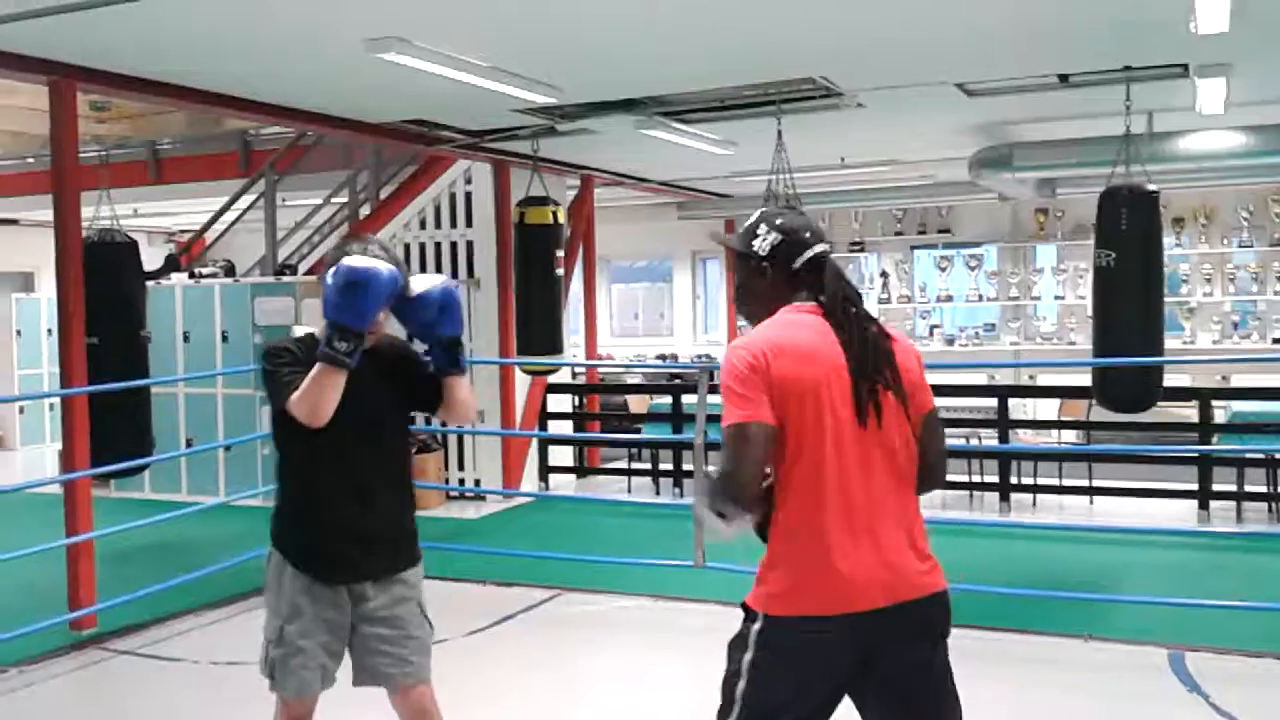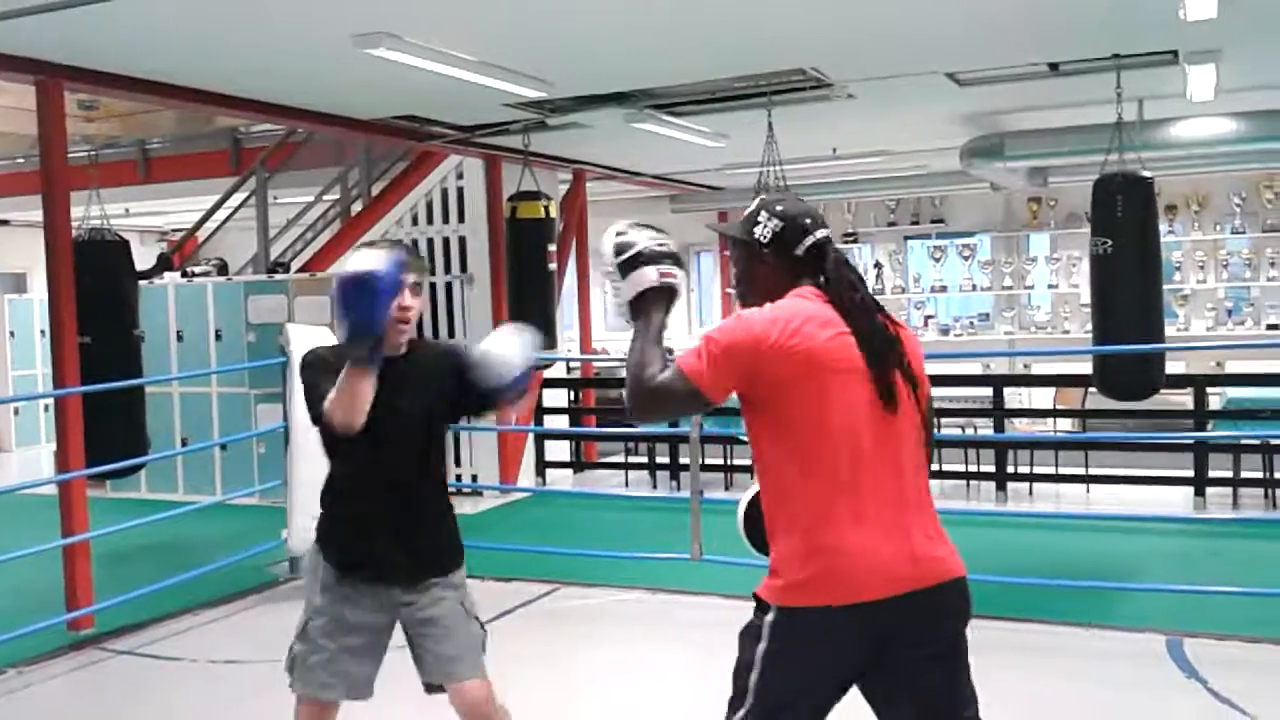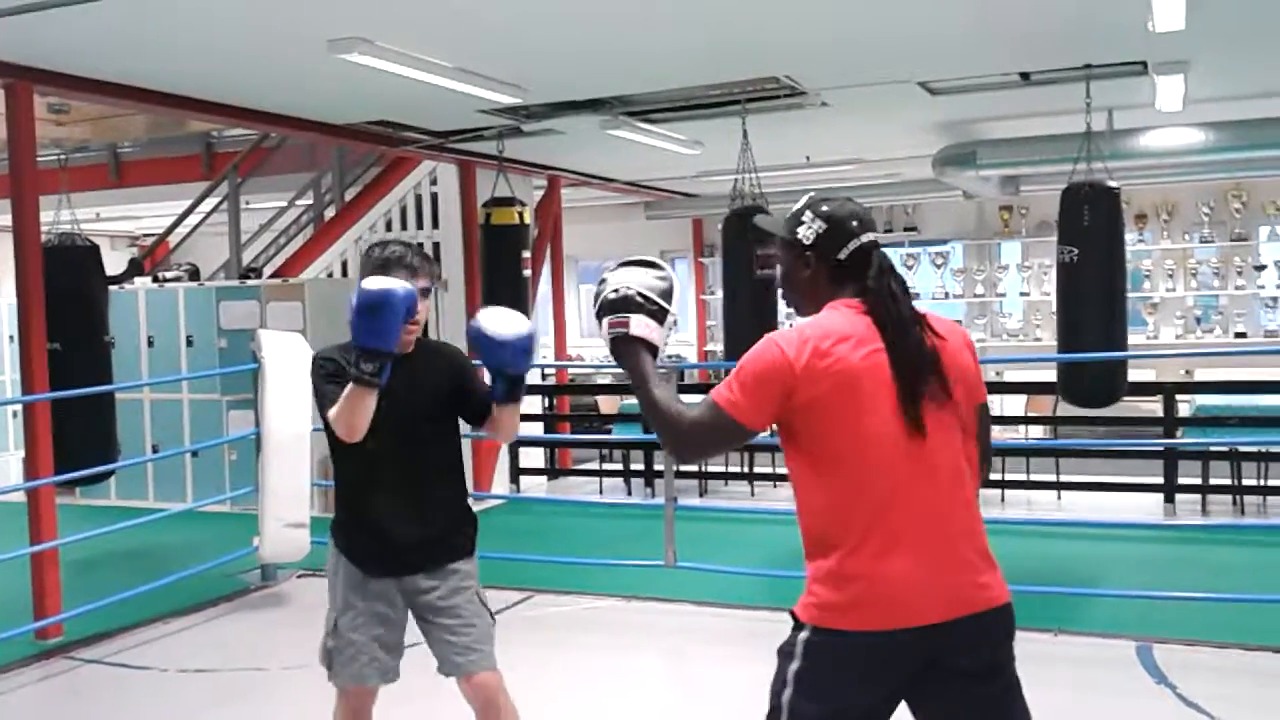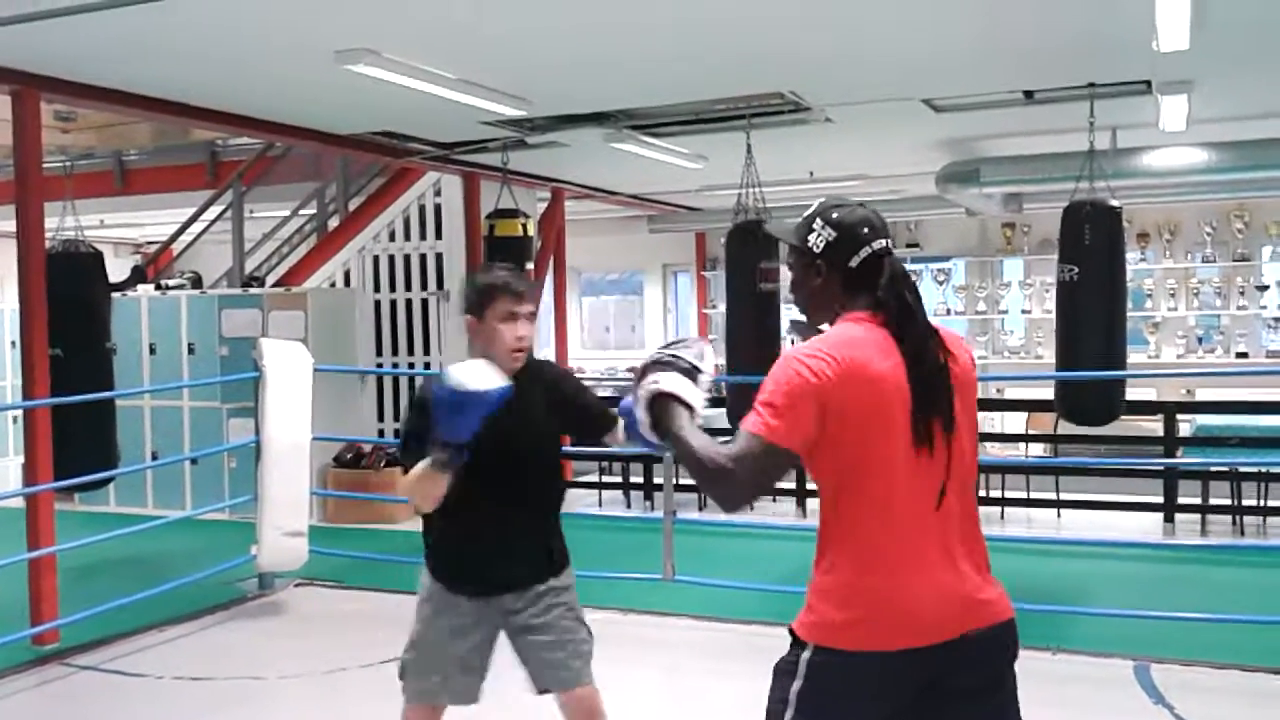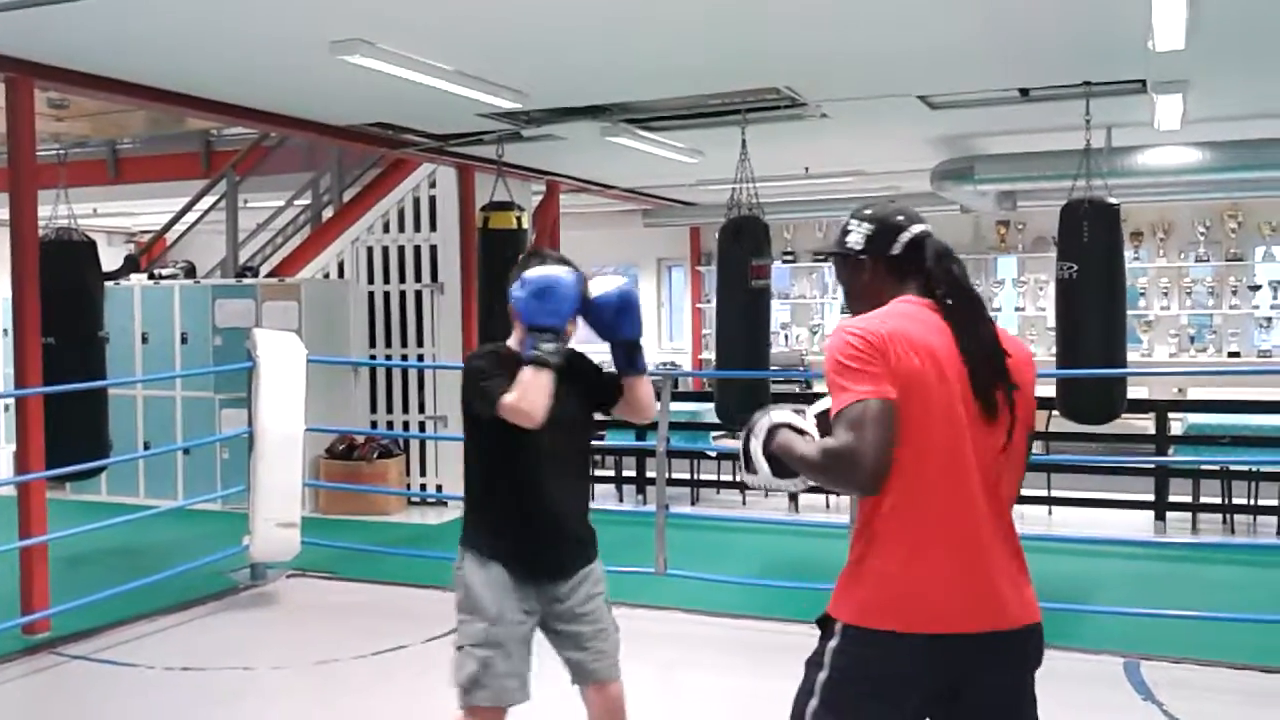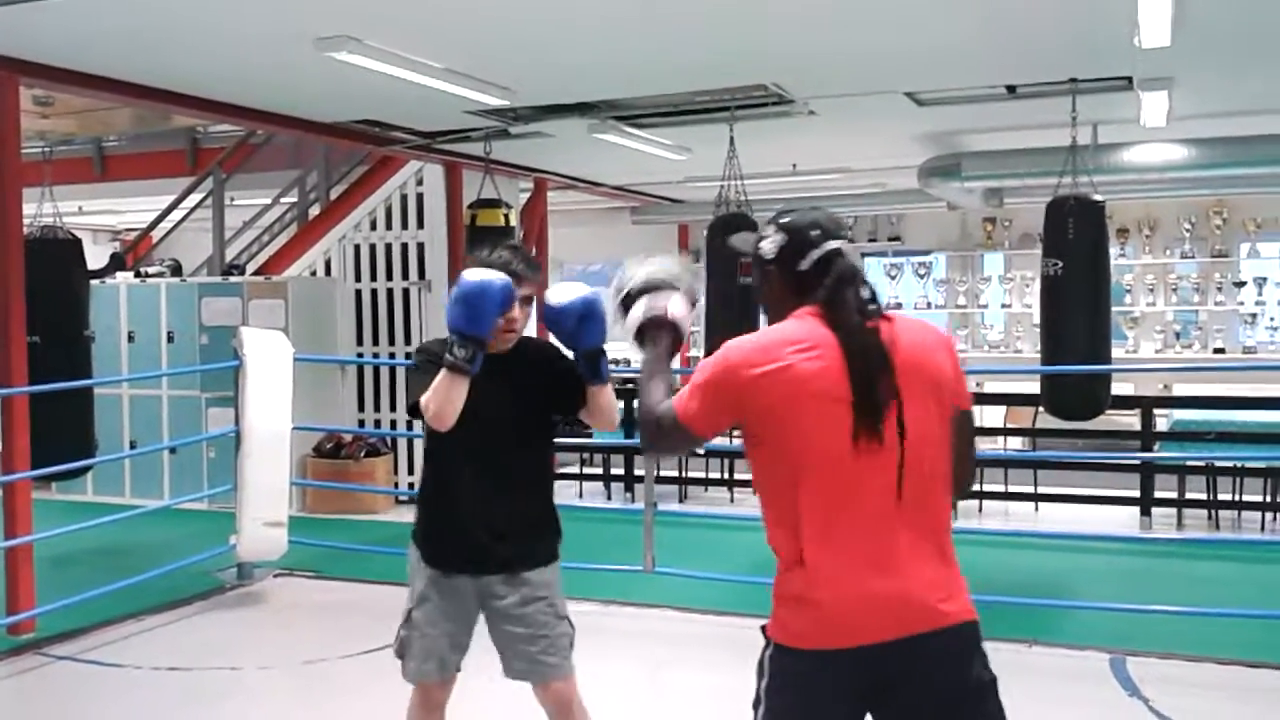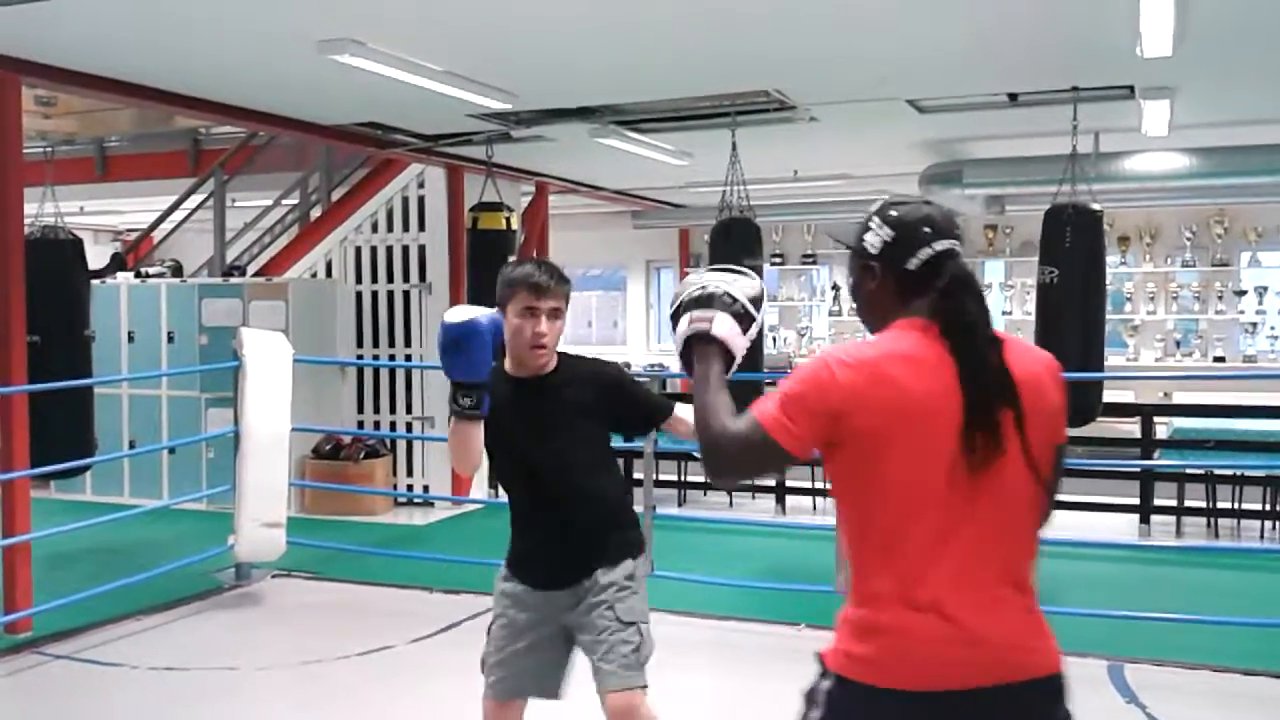
dt=0.7s
person 1, frame 1
left shoulder: (756, 354)
right shoulder: (893, 347)
left elbow: (743, 487)
right elbow: (930, 470)
left wrist: (720, 500)
left hip: (809, 608)
right hip: (912, 594)
person 1, frame 2
left shoulder: (757, 333)
right shoulder: (894, 333)
left elbow: (646, 399)
left wrist: (649, 305)
left hip: (819, 595)
right hip: (927, 582)
person 1, frame 3
left shoulder: (790, 354)
right shoulder: (951, 340)
left elbow: (685, 441)
left wrist: (635, 347)
left hip: (855, 620)
right hip: (971, 607)
person 1, frame 4
left shoulder: (813, 368)
right shoulder: (953, 354)
left elbow: (731, 486)
left wrist: (670, 407)
left hip: (858, 636)
right hip: (974, 622)
person 1, frame 5
left shoulder: (863, 338)
right shoulder: (1009, 353)
left elbow: (861, 466)
left wrist: (783, 442)
left hip: (887, 621)
right hip: (1003, 620)
person 1, frame 6
left shoulder: (747, 363)
right shoulder: (931, 344)
left elbow: (658, 433)
right elbow: (959, 481)
left wrist: (656, 336)
left hip: (818, 634)
right hip: (938, 623)
person 1, frame 7
left shoulder: (843, 377)
right shoulder: (1038, 371)
left elbow: (726, 461)
right elbow: (1036, 509)
left wrist: (707, 348)
left hip: (886, 675)
right hip: (1020, 668)
person 2, frame 1
left shoulder: (397, 357)
right shoulder: (287, 356)
left elbow: (461, 413)
right elbow: (313, 413)
left wrist: (446, 344)
right wrist: (343, 336)
left hip: (389, 559)
right hip: (308, 560)
person 2, frame 2
left shoulder: (441, 363)
right shoulder: (325, 364)
left elbow: (496, 404)
right elbow: (346, 419)
left wrist: (512, 377)
right wrist: (362, 343)
left hip: (432, 567)
right hip: (348, 565)
person 2, frame 3
left shoulder: (445, 361)
right shoulder: (334, 364)
left elbow: (501, 430)
right elbow: (349, 429)
left wrist: (509, 382)
right wrist: (371, 354)
left hip: (443, 553)
right hip: (364, 557)
person 2, frame 4
left shoulder: (549, 384)
right shoulder: (439, 399)
left elbow: (612, 431)
right elbow: (423, 499)
right wrist: (449, 442)
left hip: (539, 578)
right hip: (457, 583)
person 2, frame 5
left shoulder: (575, 368)
right shoulder: (486, 364)
left elbow: (644, 411)
right elbow: (525, 412)
left wrist: (626, 343)
right wrist: (542, 336)
left hip: (572, 561)
right hip: (499, 563)
person 2, frame 6
left shoulder: (542, 360)
right shoulder: (435, 357)
left elbow: (606, 420)
right elbow: (439, 417)
left wrist: (591, 353)
right wrist: (466, 343)
left hip: (526, 559)
right hip: (444, 556)
person 2, frame 7
left shoulder: (596, 380)
right shoulder: (487, 388)
left elbow: (671, 418)
right elbow: (463, 467)
right wrist: (468, 389)
left hip: (609, 567)
right hip: (529, 577)
